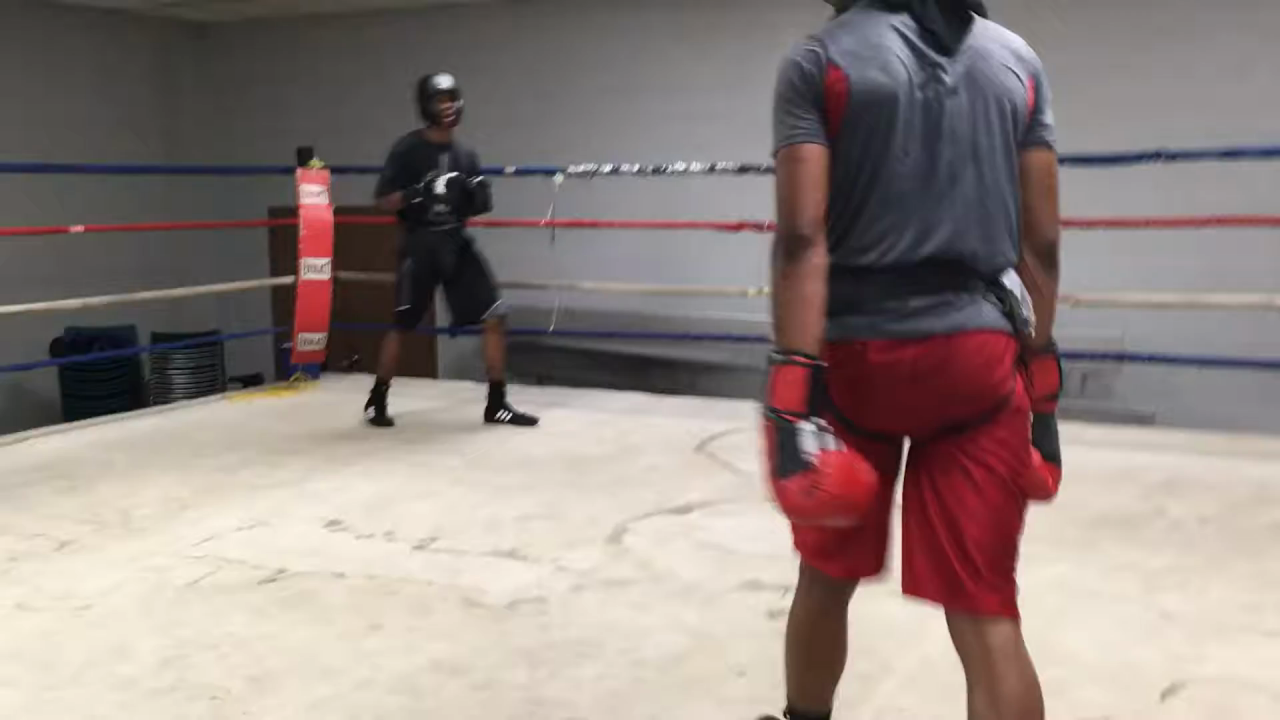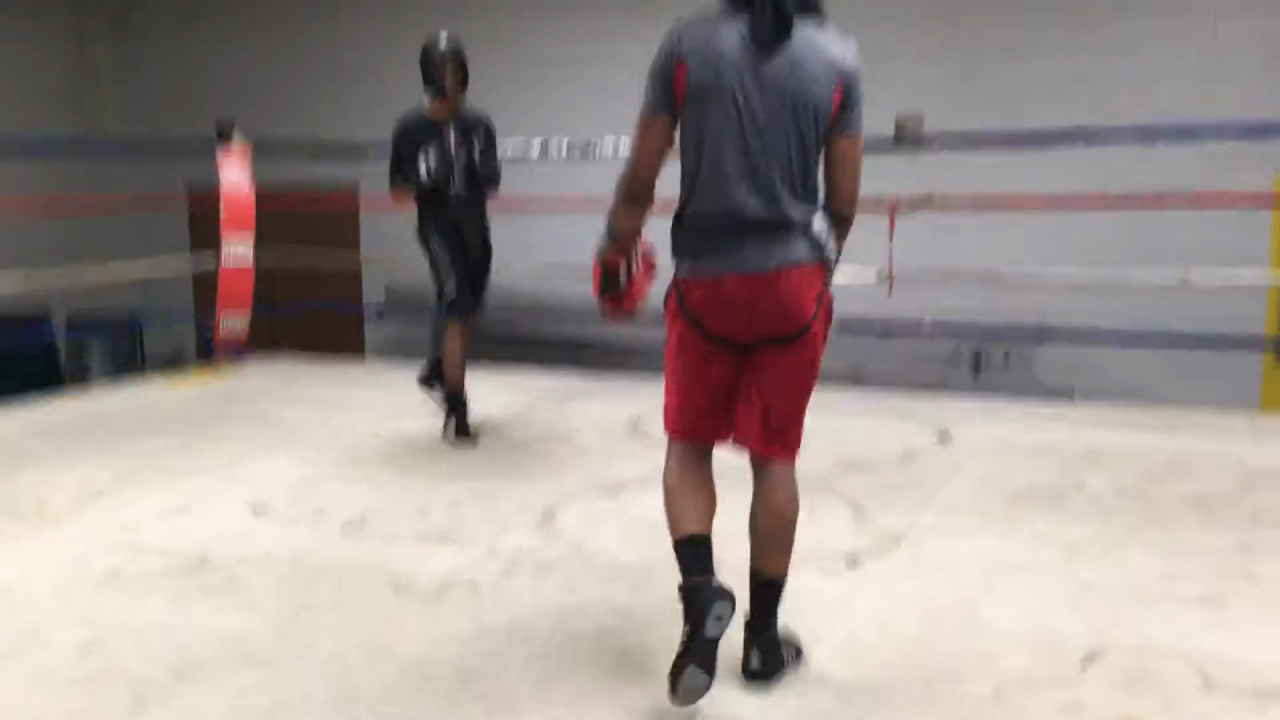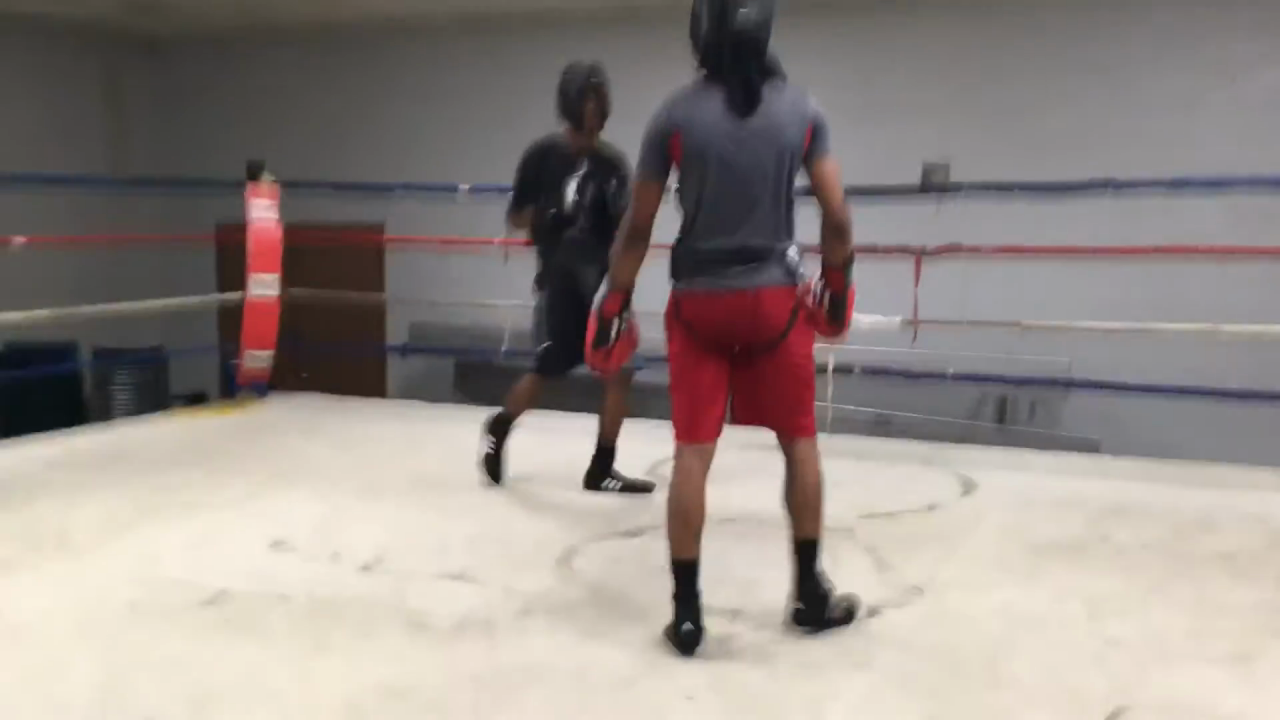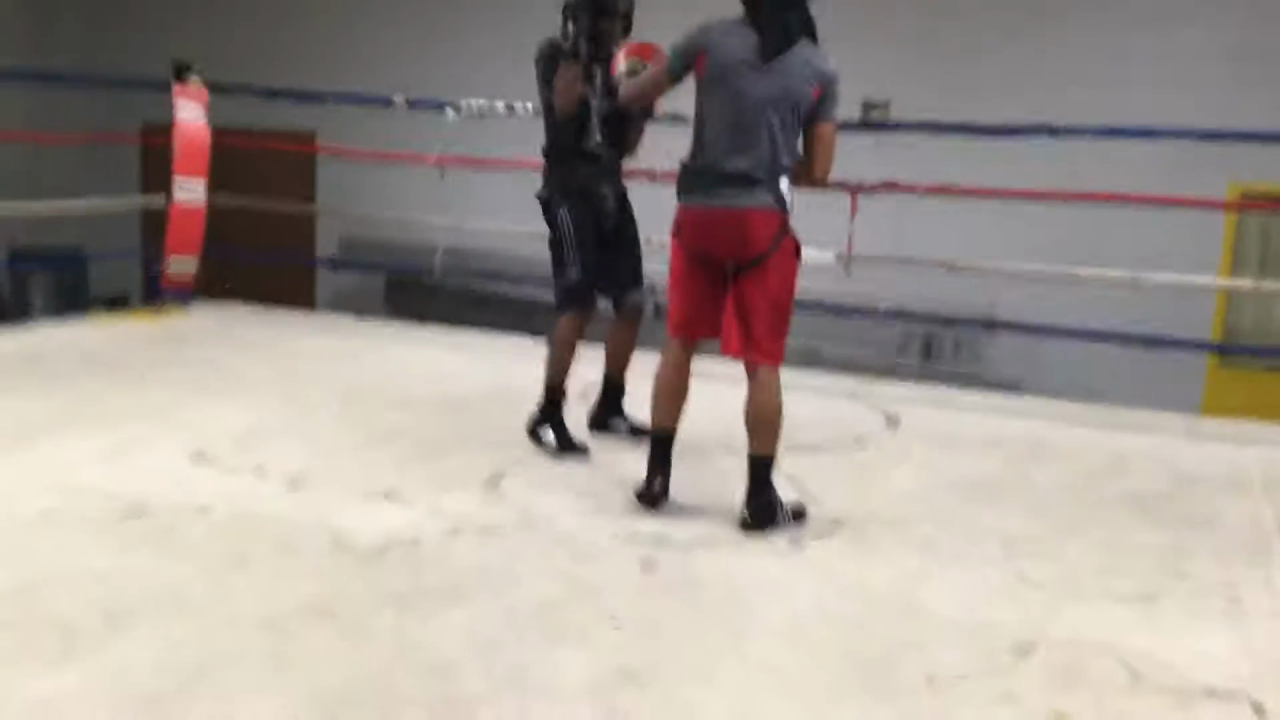
dt=0.7s
person 1, frame 1
left shoulder: (821, 59)
left elbow: (801, 237)
right elbow: (1040, 242)
left wrist: (791, 394)
right wrist: (1044, 381)
left hip: (861, 353)
right hip: (979, 353)
left knee: (828, 578)
right knee: (984, 607)
person 1, frame 2
right shoulder: (837, 60)
left elbow: (641, 178)
right elbow: (843, 199)
left wrist: (618, 245)
left hip: (707, 284)
right hip: (793, 283)
left knee: (688, 445)
right knee: (774, 459)
left ankle: (701, 594)
right ankle: (763, 637)
person 1, frame 3
left shoulder: (675, 115)
right shoulder: (800, 111)
left elbow: (638, 226)
right elbow: (837, 218)
left wrist: (613, 303)
right wrist: (836, 285)
left hip: (698, 303)
right hip: (773, 299)
left knee: (692, 455)
right knee: (798, 443)
left ankle: (686, 610)
right ankle: (808, 591)
person 1, frame 4
right shoulder: (819, 69)
left elbow: (636, 96)
right elbow: (817, 171)
left wrist: (625, 81)
left hip: (701, 215)
right hip: (763, 221)
left knee: (680, 342)
right knee: (762, 363)
left ankle: (658, 474)
right ankle: (761, 499)
person 2, frame 1
left shoulder: (465, 154)
right shoulder: (408, 149)
right elbow: (384, 201)
left wrist: (479, 198)
right wrist: (422, 193)
left hip: (458, 243)
right hip: (420, 245)
left knee: (495, 318)
right knee: (404, 326)
left ankle: (497, 405)
right ankle: (377, 399)
person 2, frame 2
left shoulder: (478, 124)
right shoulder: (412, 127)
left elbow: (492, 186)
right elbow: (398, 190)
left wrist: (488, 168)
right wrist: (420, 178)
left hip: (475, 223)
right hip: (439, 224)
left knee: (463, 313)
right knee: (457, 313)
left ankle: (435, 371)
right ankle: (456, 412)
person 2, frame 3
left shoulder: (613, 163)
right shoulder: (543, 155)
right elbow: (516, 220)
left wrist: (621, 211)
right wrist: (553, 206)
left hip: (603, 270)
right hip: (560, 270)
left knee: (620, 370)
right knee: (548, 368)
left ankle: (602, 468)
right ankle: (499, 431)
person 2, frame 4
right shoulder: (556, 53)
left elbow: (628, 145)
right elbow: (563, 105)
right wrist: (574, 43)
left hip: (610, 190)
right hip: (569, 190)
left knee: (631, 303)
right knee: (578, 303)
left ankle: (608, 407)
right ankle: (548, 415)
